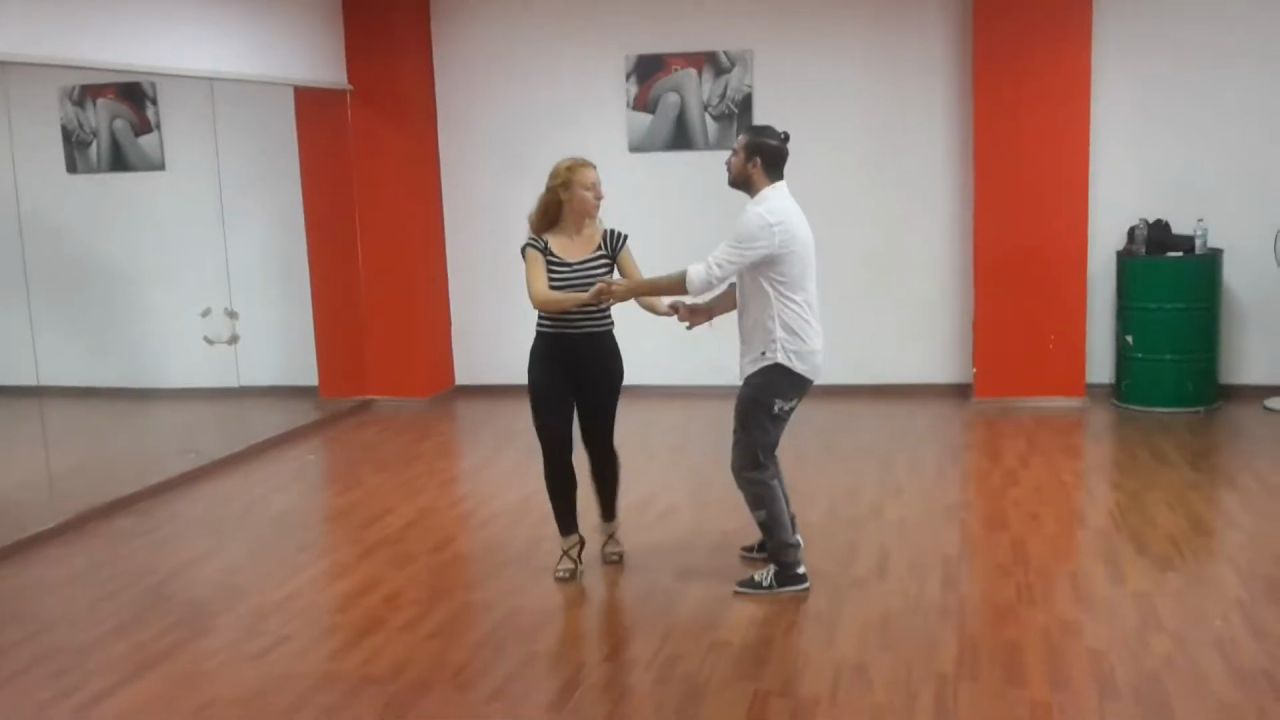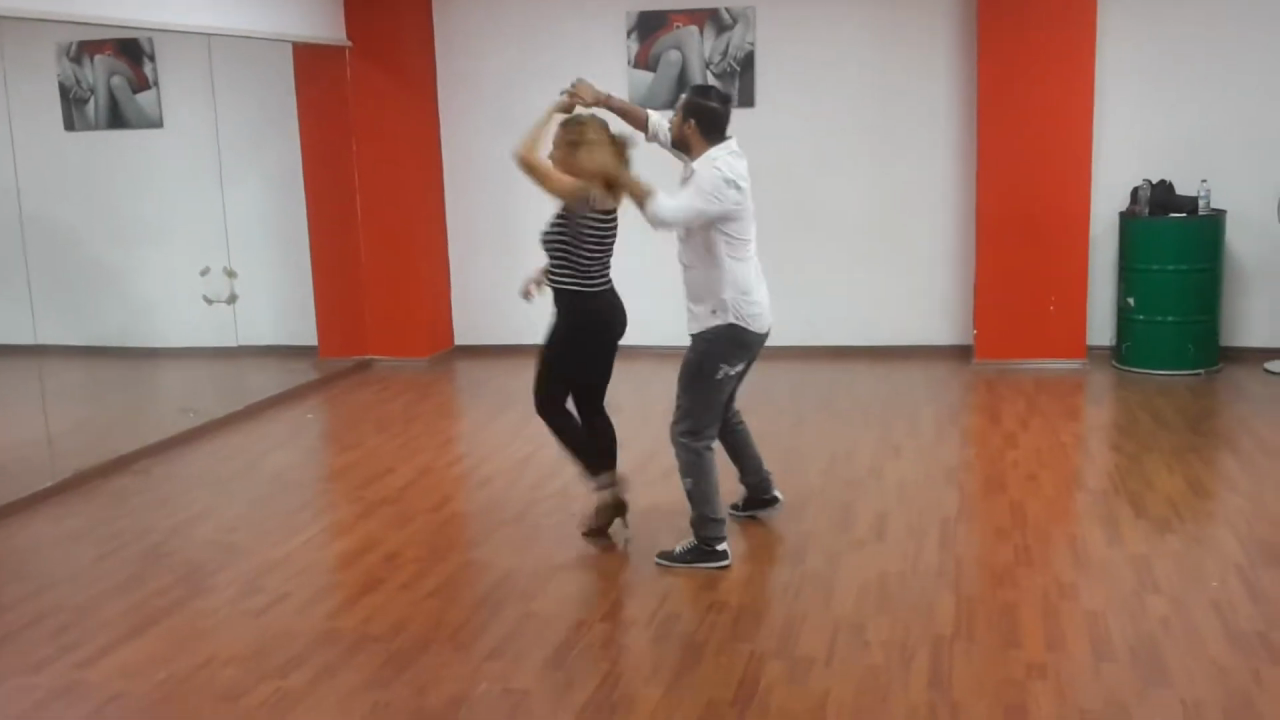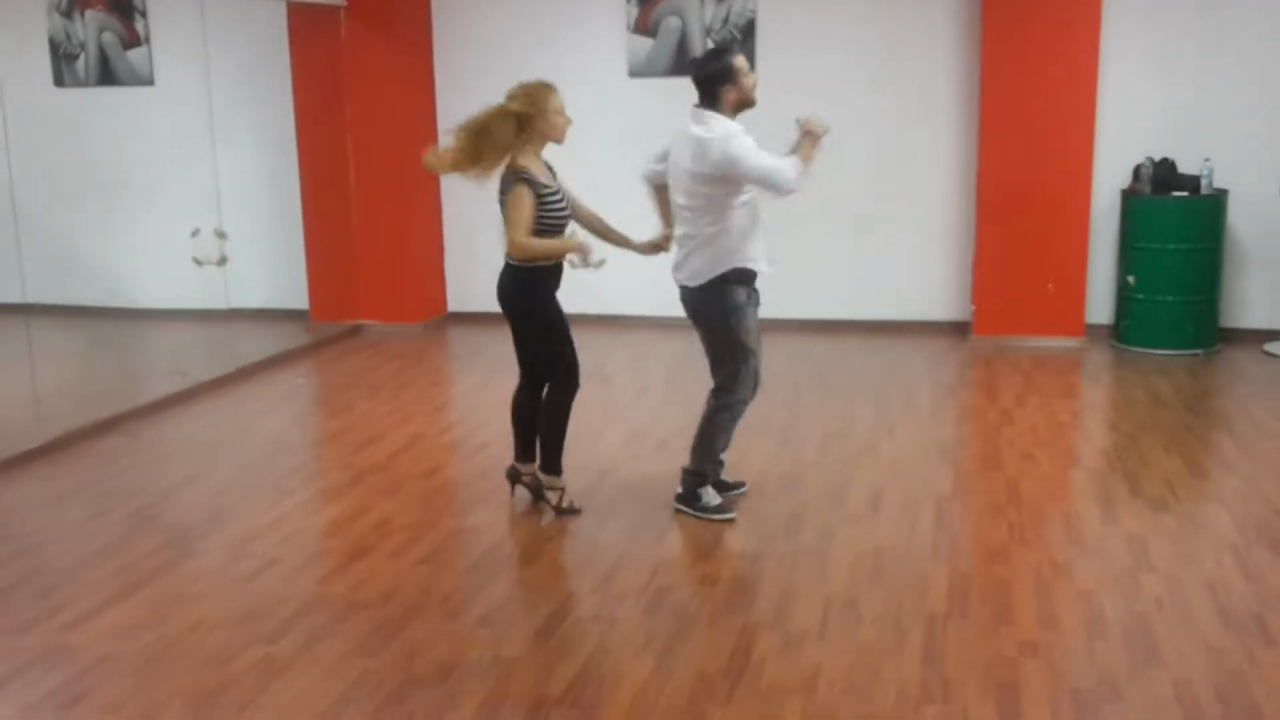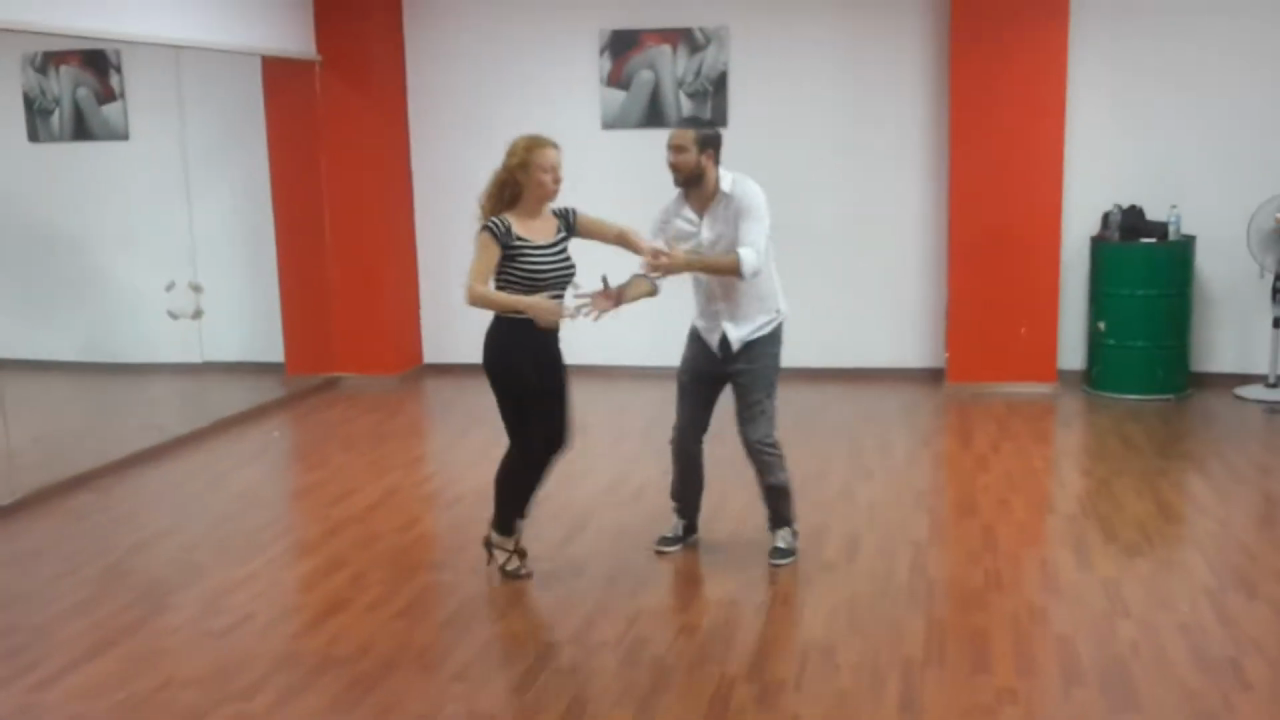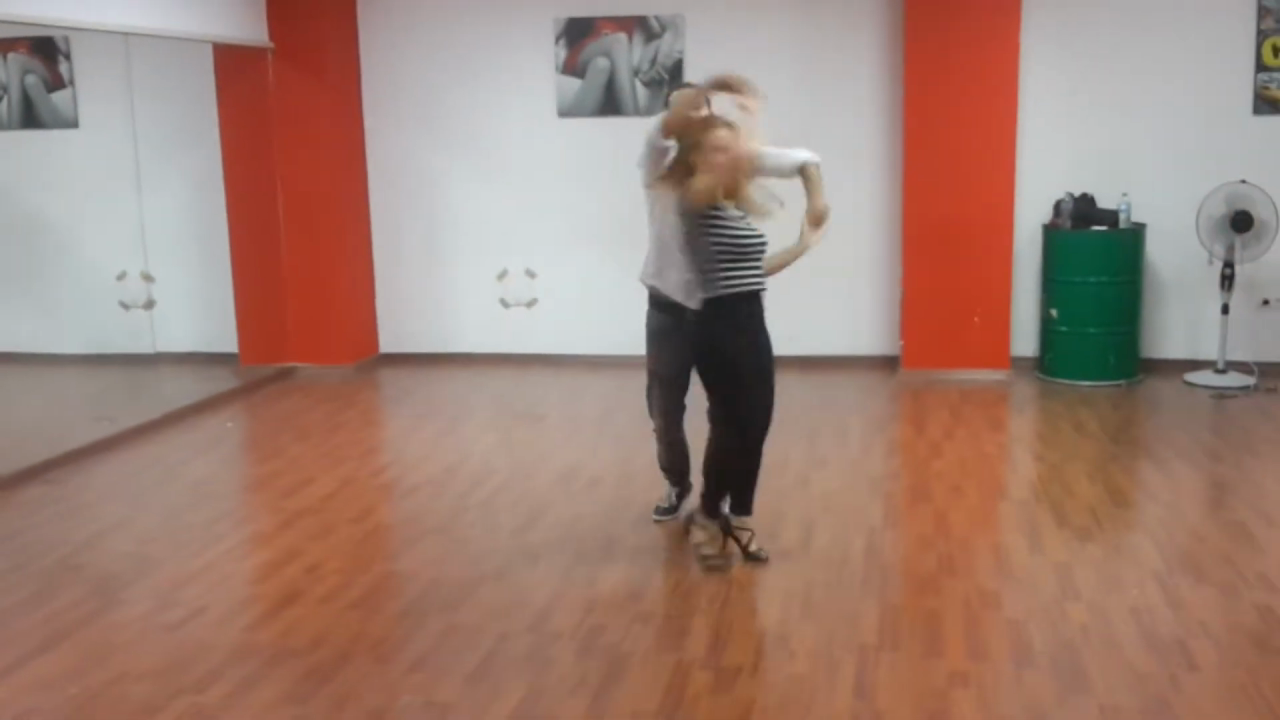
dt=1s
person 1, frame 1
left shoulder: (764, 217)
right shoulder: (777, 209)
left elbow: (707, 274)
left wrist: (636, 287)
right wrist: (706, 311)
left hip: (781, 360)
right hip: (789, 355)
left knee: (751, 464)
right knee: (760, 454)
left ankle: (788, 568)
right ankle: (782, 536)
person 1, frame 2
left shoulder: (718, 175)
right shoulder: (716, 155)
left elbow: (666, 212)
right elbow: (655, 128)
left wrist: (618, 174)
right wrist: (605, 101)
left hip: (729, 322)
right hip: (739, 316)
left knee: (691, 432)
right knee: (720, 411)
left ankle: (710, 543)
right ankle: (761, 489)
person 1, frame 3
left shoulder: (690, 132)
right shoulder: (724, 140)
left elbow: (656, 176)
right elbow: (784, 180)
left wrist: (670, 222)
right wrist: (809, 137)
left hip: (704, 281)
right hip: (722, 282)
left knee: (736, 383)
right knee: (735, 390)
left ankle: (708, 472)
right ankle: (693, 486)
person 1, frame 4
left shoulder: (745, 194)
right shoulder: (671, 215)
left elbow: (750, 262)
right elbow: (651, 274)
left wrist: (689, 262)
right wrist: (617, 296)
left hip: (757, 333)
right hip: (707, 334)
left knee: (758, 437)
right knee: (685, 436)
left ankle: (782, 527)
right ankle: (686, 520)
person 1, frame 5
right shoulder: (660, 158)
left elbow: (802, 158)
right elbow: (662, 129)
left wrist: (816, 195)
right wrist: (696, 101)
right hip: (668, 303)
right knee: (664, 410)
right ankle: (678, 486)
person 2, frame 1
left shoulder: (612, 239)
right shoulder: (538, 244)
right elbow: (541, 298)
left wrist: (668, 308)
right wrist: (585, 297)
left hip: (599, 352)
right hip: (551, 356)
left knee: (600, 445)
right knee: (556, 450)
left ankle: (609, 527)
right ankle: (569, 540)
person 2, frame 2
left shoulder: (583, 194)
right shoulder: (599, 195)
left elbow: (526, 156)
left wrist: (552, 112)
right wrist: (546, 273)
left hip: (586, 316)
right hip: (596, 312)
left knee: (548, 401)
right knee: (588, 404)
left ankle: (605, 485)
right ankle: (608, 488)
person 2, frame 3
left shoulder: (541, 170)
right shoulder: (521, 177)
left elbow: (580, 212)
right elbow: (518, 245)
left wrist: (635, 245)
right wrist: (571, 245)
left hip: (526, 288)
right hip: (531, 291)
left knee: (534, 378)
right knee: (563, 380)
left ankle: (525, 466)
right ankle: (549, 479)
person 2, frame 4
left shoulder: (564, 220)
right shoulder: (499, 228)
left elbow: (617, 233)
right elbow: (475, 292)
left wrist: (651, 253)
right wrist: (525, 303)
left hip: (546, 345)
right hip: (510, 346)
left knee: (551, 439)
right knee: (527, 443)
left ankle: (507, 522)
right ankle: (503, 538)
person 2, frame 5
left shoulder: (737, 206)
right shoulder: (695, 200)
right elbow: (734, 163)
left wrist: (803, 241)
left hip: (750, 324)
right hip: (718, 328)
left knee: (755, 428)
right knee: (735, 427)
left ankle: (738, 520)
right ankle: (705, 517)
